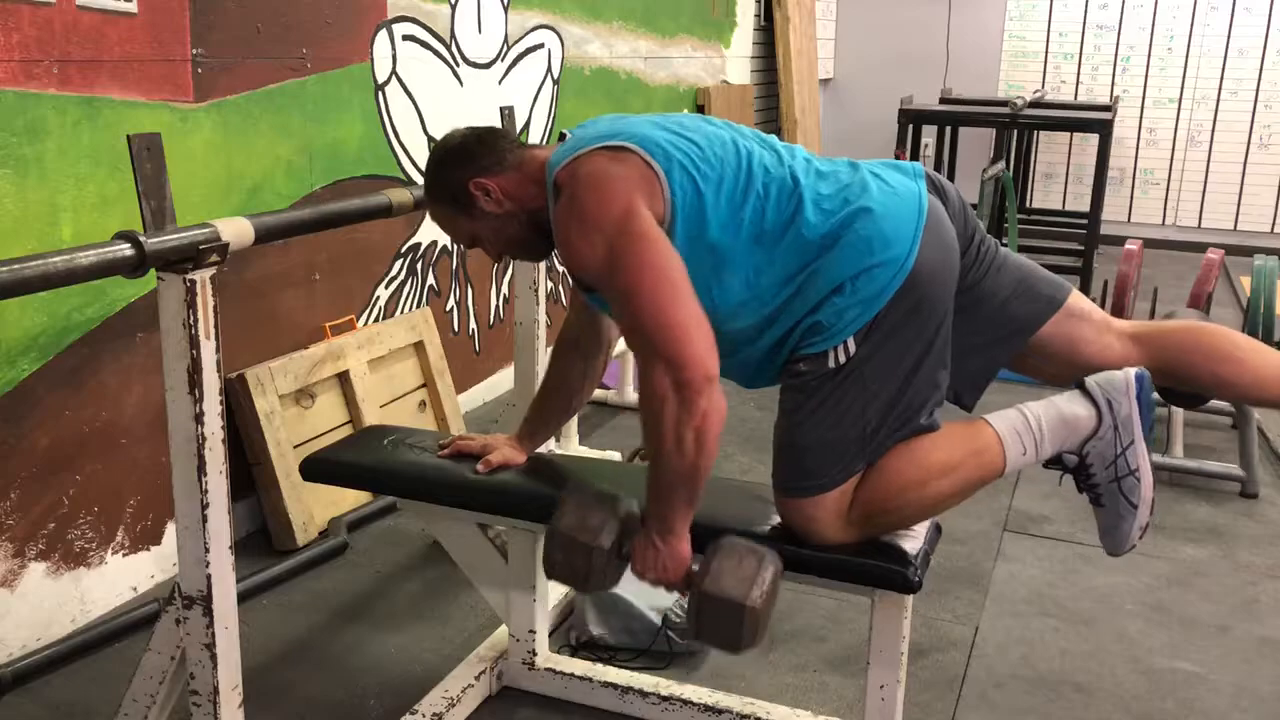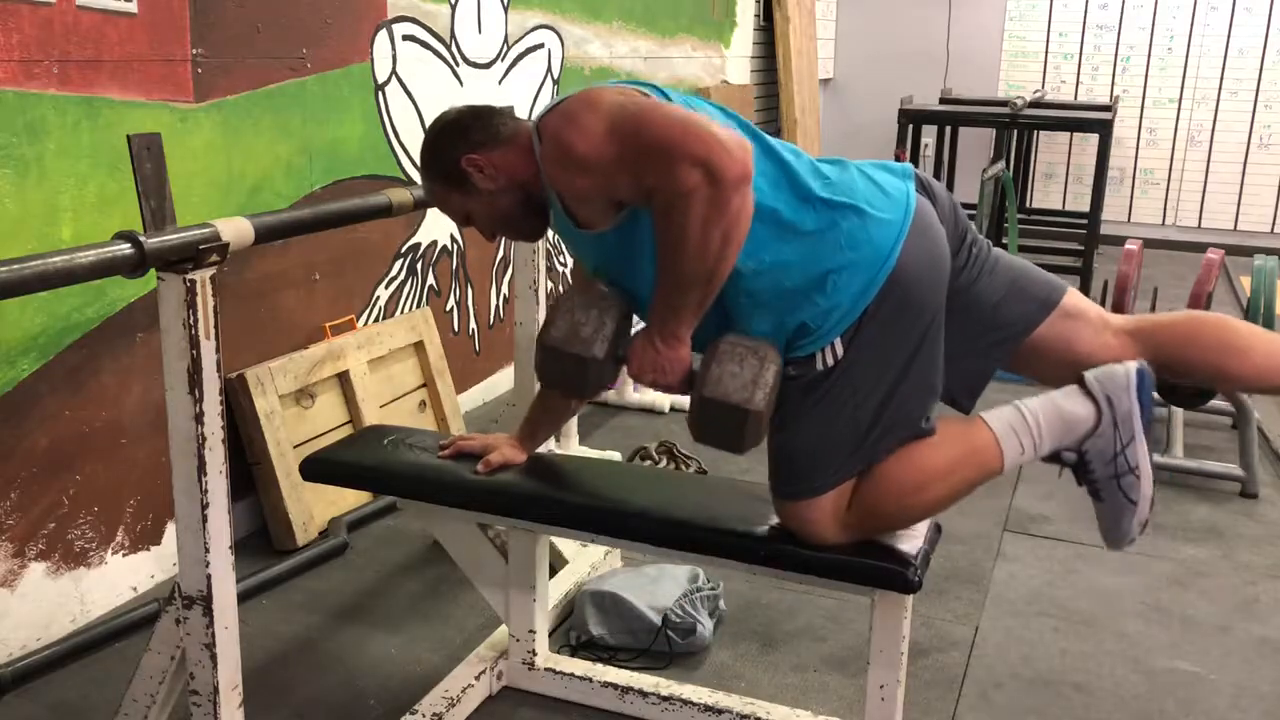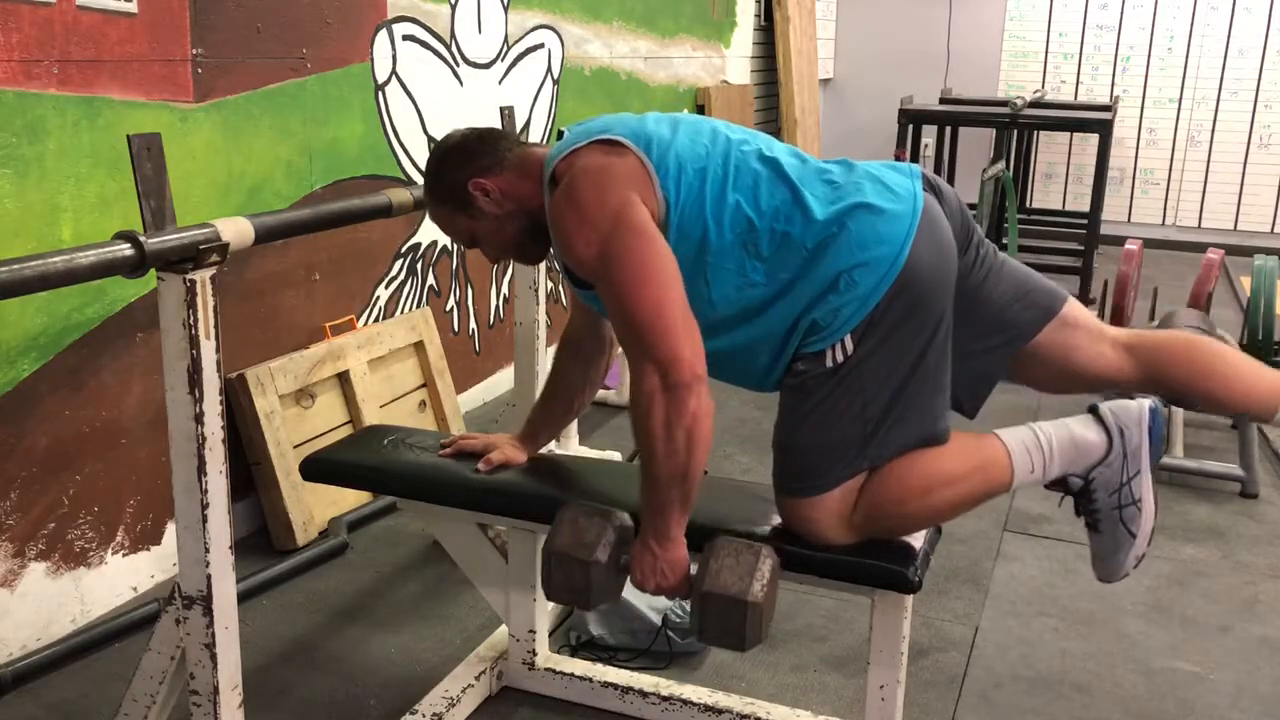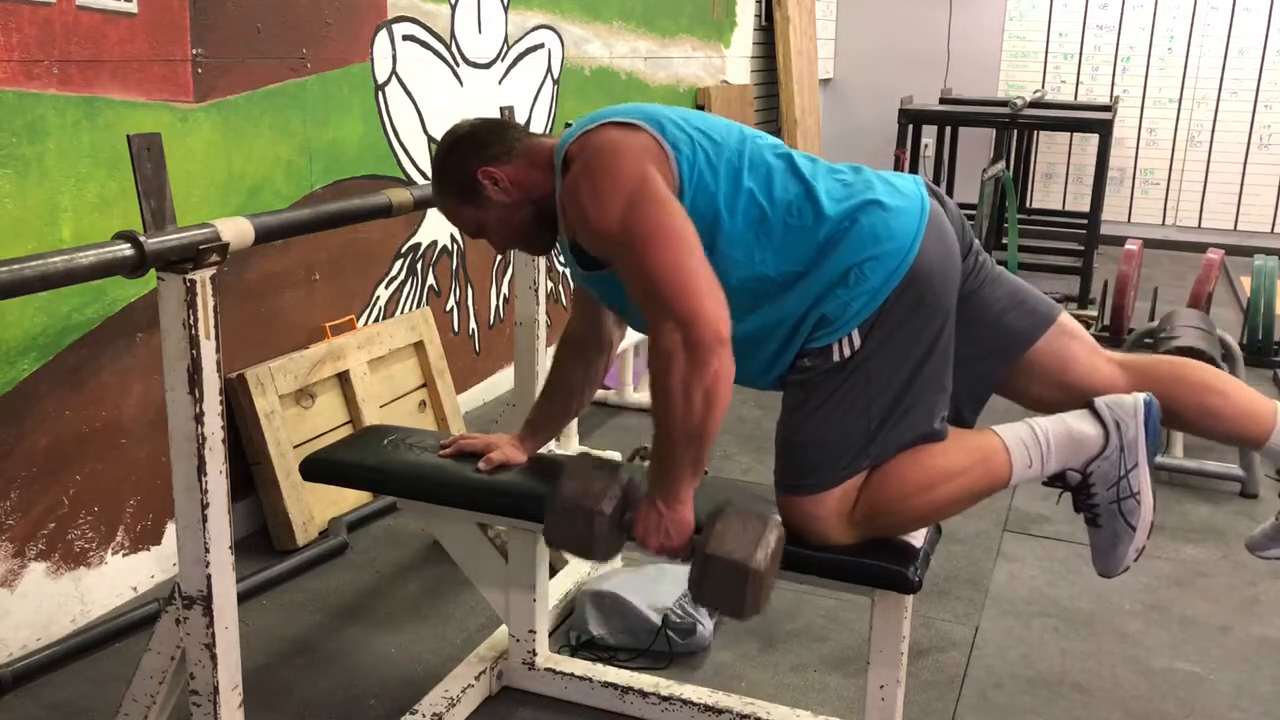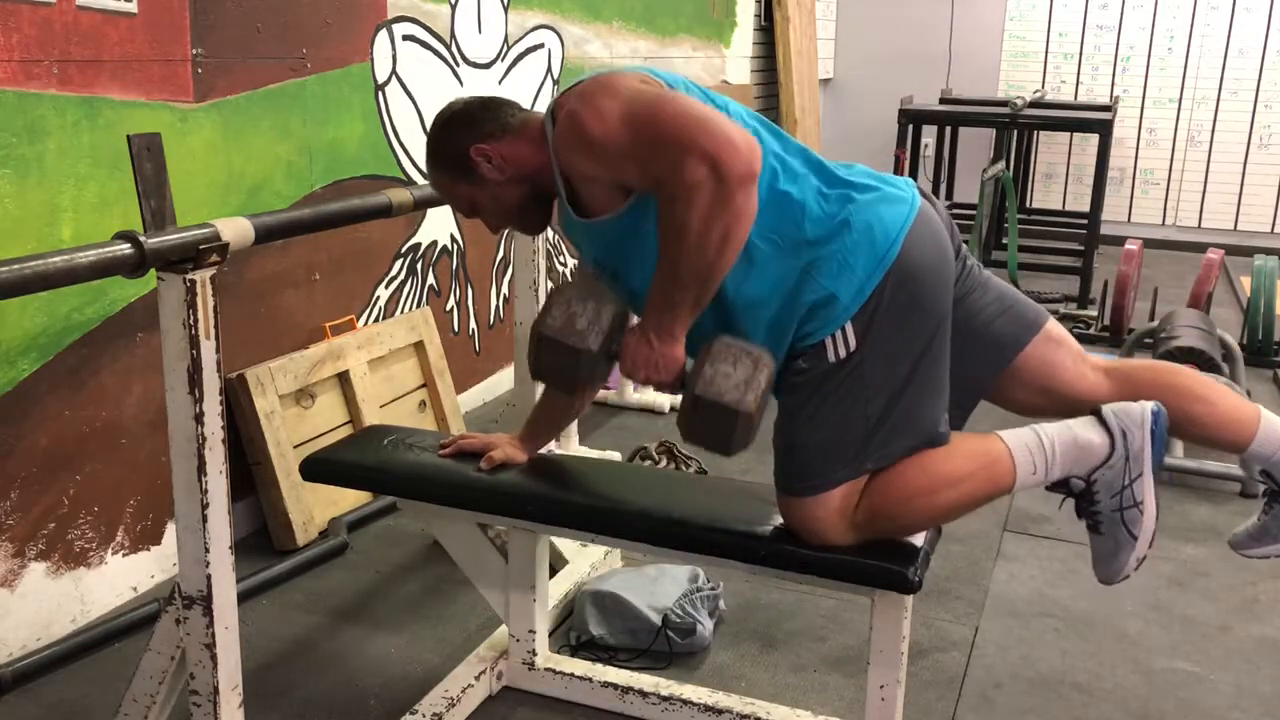
dt=1s
person 1, frame 1
left shoulder: (588, 211)
right shoulder: (591, 171)
left elbow: (686, 373)
right elbow: (590, 329)
left wrist: (666, 531)
right wrist: (524, 440)
left hip: (869, 275)
right hip: (909, 215)
left knee: (821, 517)
right knee: (1117, 343)
left ankle: (1070, 425)
person 1, frame 2
left shoulder: (575, 140)
right shoulder: (582, 191)
left elbow: (720, 170)
left wrist: (671, 333)
right wrist: (525, 438)
left hip: (856, 275)
right hip: (899, 218)
left knee: (821, 517)
right knee: (1121, 339)
left ankle: (1070, 419)
person 1, frame 3
left shoulder: (586, 201)
right shoulder: (595, 170)
left elbow: (674, 375)
right elbow: (593, 332)
left wrist: (662, 535)
right wrist: (527, 440)
left hip: (865, 272)
right hip: (907, 218)
left knee: (822, 515)
right knee: (1113, 354)
left ankle: (1078, 448)
person 1, frame 4
left shoulder: (600, 180)
right shoulder: (592, 202)
left elbow: (699, 336)
right elbow: (590, 335)
left wrist: (671, 494)
right wrist: (527, 440)
left hip: (870, 277)
right hip: (909, 234)
left knee: (822, 515)
right knee: (1105, 375)
left ankle: (1077, 443)
person 1, frame 5
left shoulder: (590, 121)
right shoulder: (582, 197)
left elbow: (726, 164)
left wrist: (667, 329)
right wrist: (527, 438)
left hip: (858, 277)
right hip: (899, 241)
left knee: (824, 516)
right knee: (1088, 381)
left ankle: (1084, 453)
